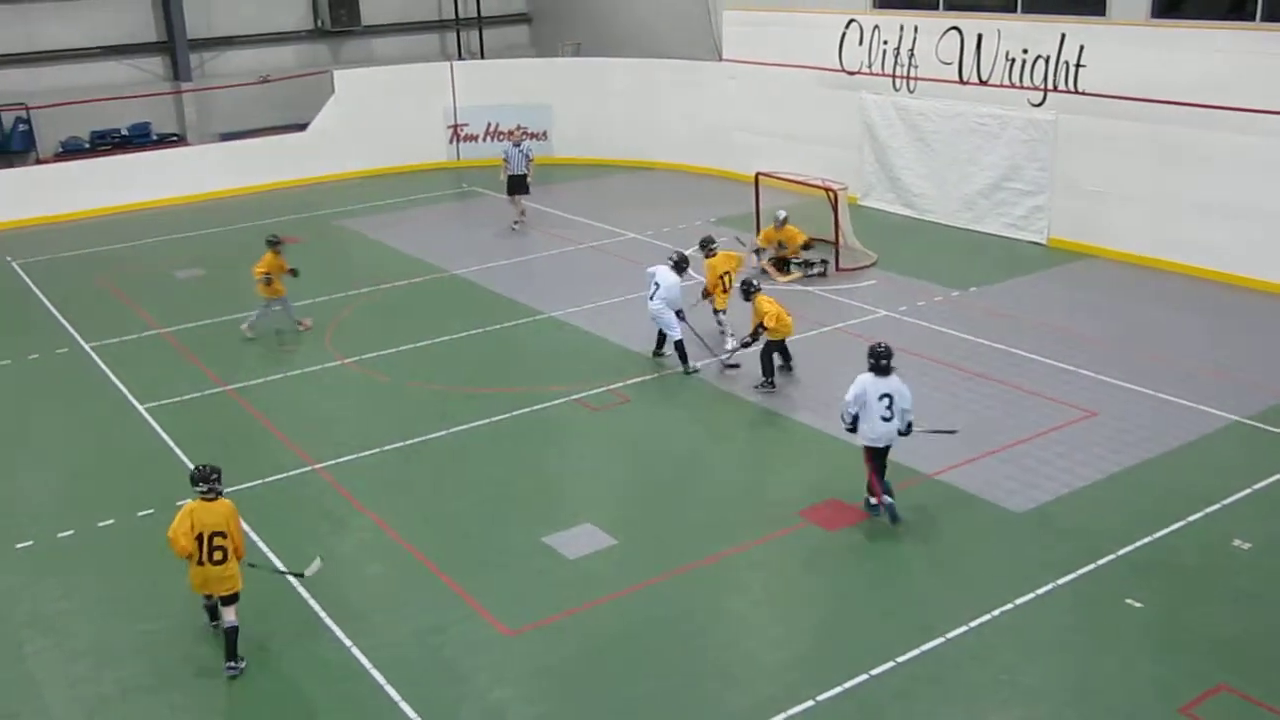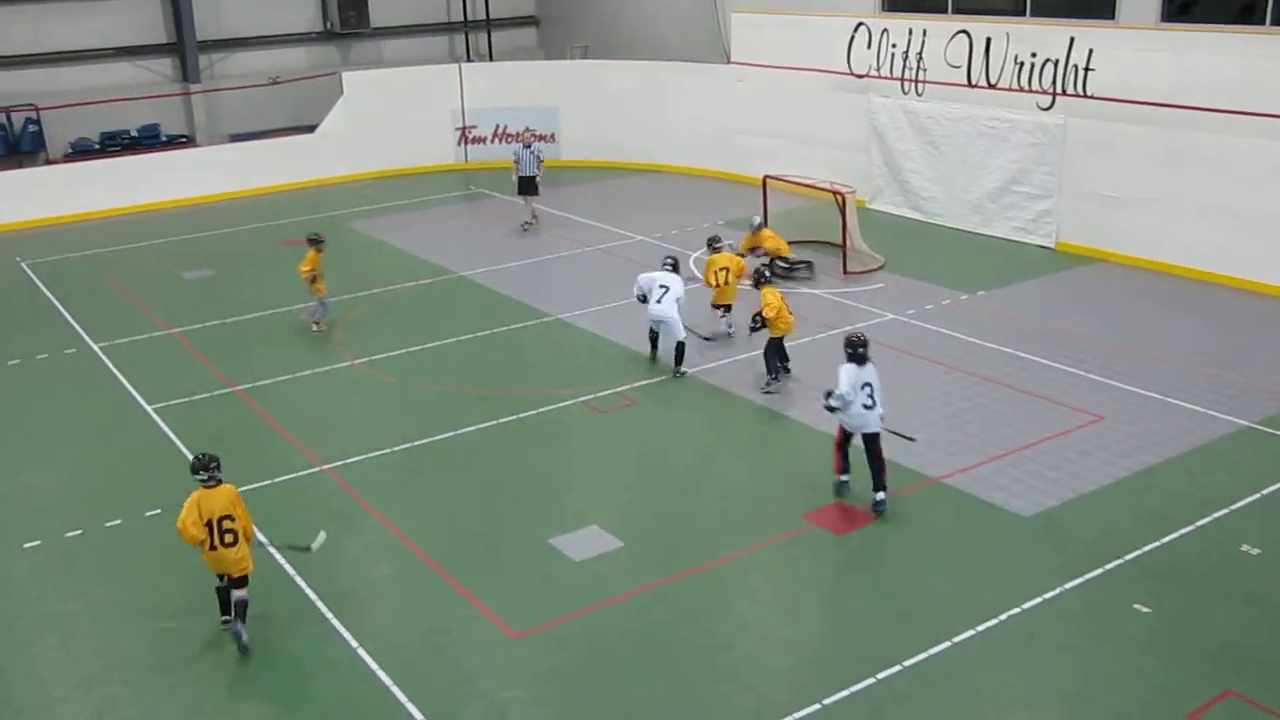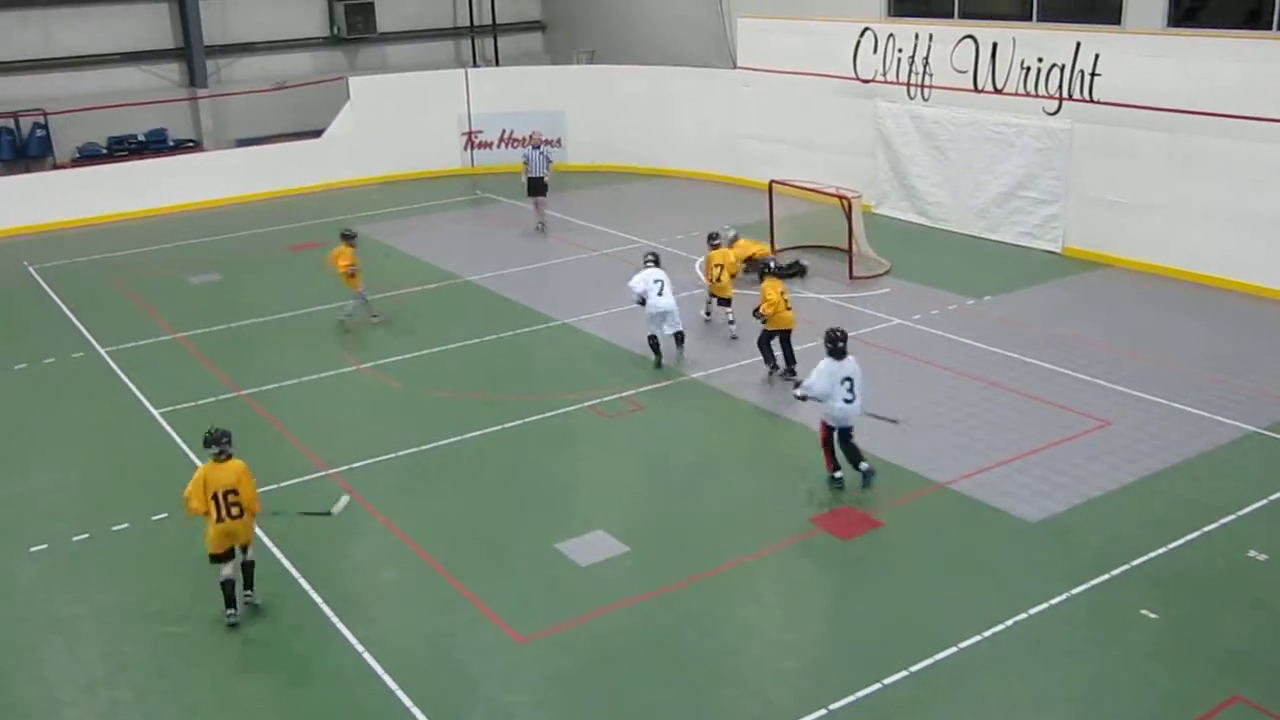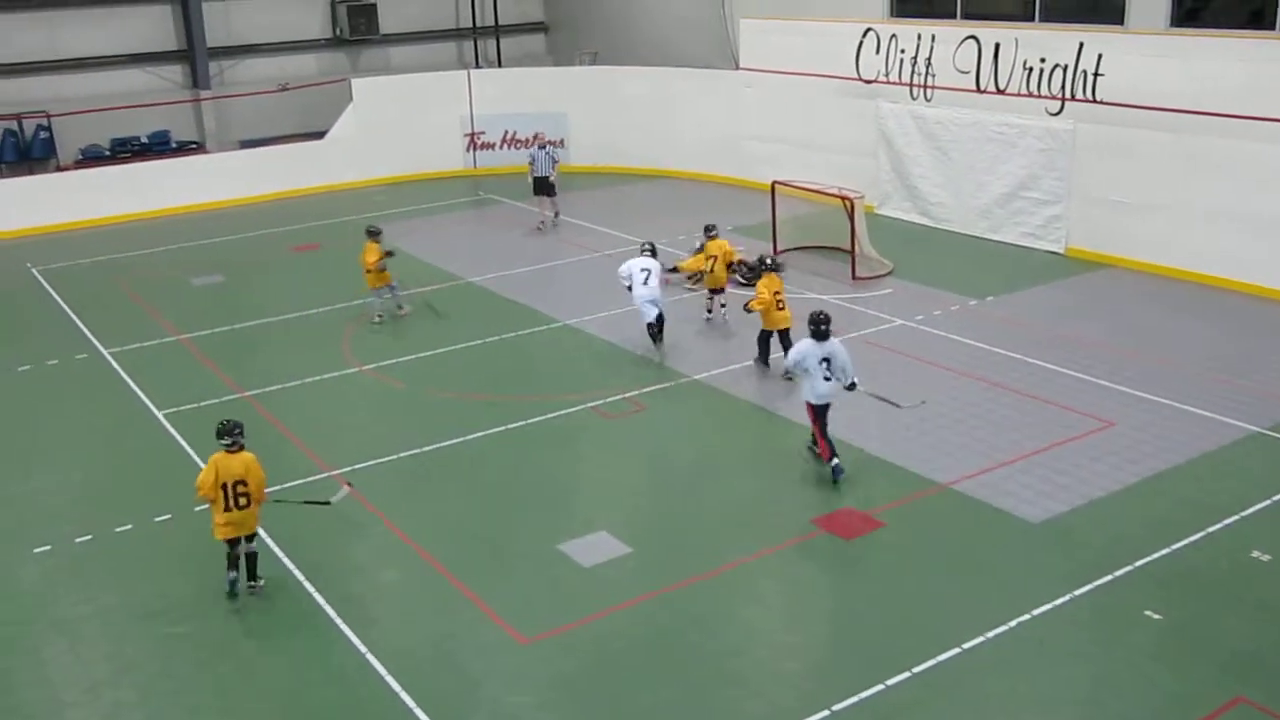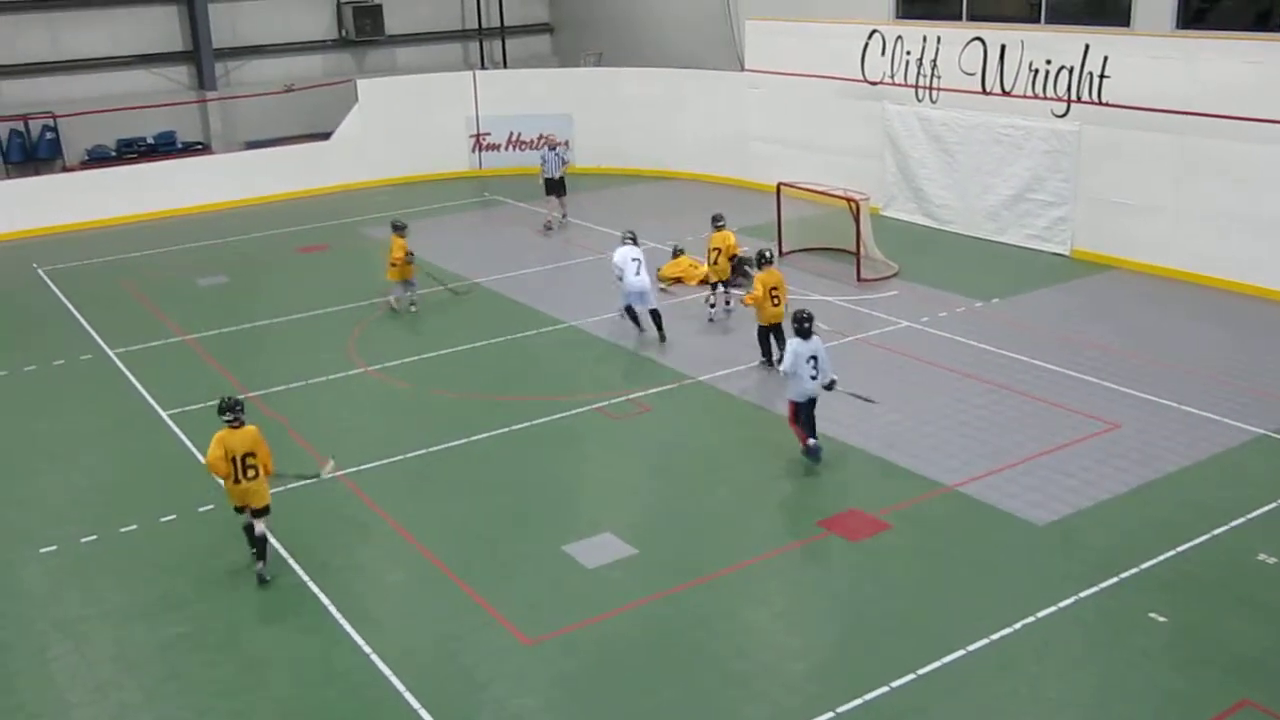
dt=0.2s
person 1, frame 1
left shoulder: (190, 509)
right shoulder: (227, 507)
left elbow: (176, 536)
right elbow: (237, 539)
left wrist: (189, 553)
right wrist: (238, 557)
left hip: (200, 570)
right hip: (225, 569)
left knee: (208, 596)
right knee: (229, 612)
left ankle: (214, 620)
right ankle: (231, 661)
person 1, frame 2
left shoulder: (196, 499)
right shoulder: (231, 491)
left elbow: (185, 526)
right elbow: (245, 520)
left wrist: (201, 540)
right wrist: (247, 539)
left hip: (213, 553)
right hip: (236, 551)
left knee: (221, 580)
right knee: (240, 590)
left ankle: (226, 617)
right ankle: (239, 622)
person 1, frame 3
left shoulder: (203, 472)
right shoulder: (240, 467)
left elbow: (191, 498)
right elbow: (250, 495)
left wrist: (207, 511)
right wrist: (253, 512)
left hip: (218, 528)
right hip: (241, 522)
left knee: (225, 567)
right knee: (246, 552)
left ankle: (230, 610)
right ankle: (249, 591)
person 1, frame 4
left shoulder: (215, 461)
right shoulder: (249, 459)
left elbow: (204, 487)
right elbow: (258, 485)
left wrist: (214, 499)
right wrist: (259, 500)
left hip: (226, 516)
right hip: (248, 511)
left knee: (233, 547)
right knee: (250, 543)
left ankle: (232, 573)
right ankle: (252, 581)
person 1, frame 5
left shoulder: (220, 438)
right shoulder: (253, 431)
left elbow: (213, 460)
right elbow: (265, 456)
left wrist: (226, 473)
right wrist: (267, 472)
left hip: (235, 488)
right hip: (257, 485)
left knee: (246, 516)
right knee: (260, 523)
left ankle: (255, 551)
right ankle: (260, 565)
person 2, frame 1
left shoulder: (864, 380)
right shoulder: (895, 380)
left elbow: (851, 402)
right elbow: (905, 404)
left wrist: (849, 421)
right wrist: (906, 424)
left hip: (871, 433)
right hip: (890, 431)
left knee: (874, 467)
right knee: (879, 465)
left ankle: (886, 500)
right ankle: (874, 499)
person 2, frame 2
left shoulder: (847, 369)
right shoulder: (870, 368)
left elbow: (844, 393)
left wrist: (832, 402)
left hip: (852, 417)
right hip: (872, 419)
left knee: (841, 446)
right knee: (875, 458)
left ankle: (842, 479)
right ankle: (880, 496)
person 2, frame 3
left shoulder: (825, 365)
right shoulder: (852, 361)
left elbow: (816, 388)
right elbow: (857, 384)
left wrist: (800, 391)
right wrist: (856, 402)
left hip: (832, 412)
right hip: (851, 410)
left knee: (827, 441)
right knee: (846, 441)
left ankle: (836, 475)
right ankle: (864, 468)
person 2, frame 4
left shoulder: (804, 346)
right shoulder: (835, 343)
left elbow: (789, 363)
right elbow: (844, 364)
left wrist: (801, 369)
right wrist: (849, 381)
left hip: (814, 392)
right hip: (830, 389)
left knee: (820, 427)
right knee: (821, 421)
left ankle: (834, 462)
right ankle: (817, 446)
person 2, frame 5
left shoulder: (793, 344)
right shoulder: (816, 340)
left elbow: (788, 368)
right elbow: (823, 362)
left wrist: (783, 368)
right wrist: (827, 380)
left hip: (798, 389)
right hip: (814, 386)
left knee: (795, 420)
right knee: (808, 417)
left ankle: (811, 444)
right ankle: (810, 445)
